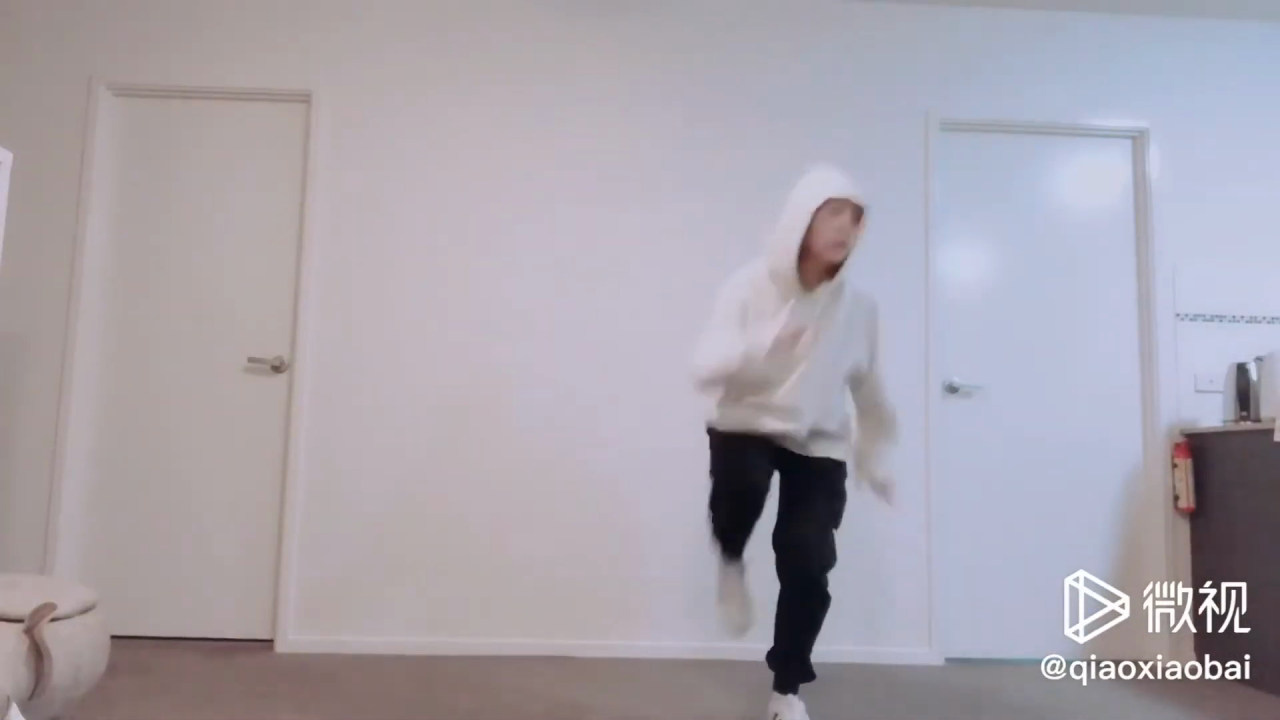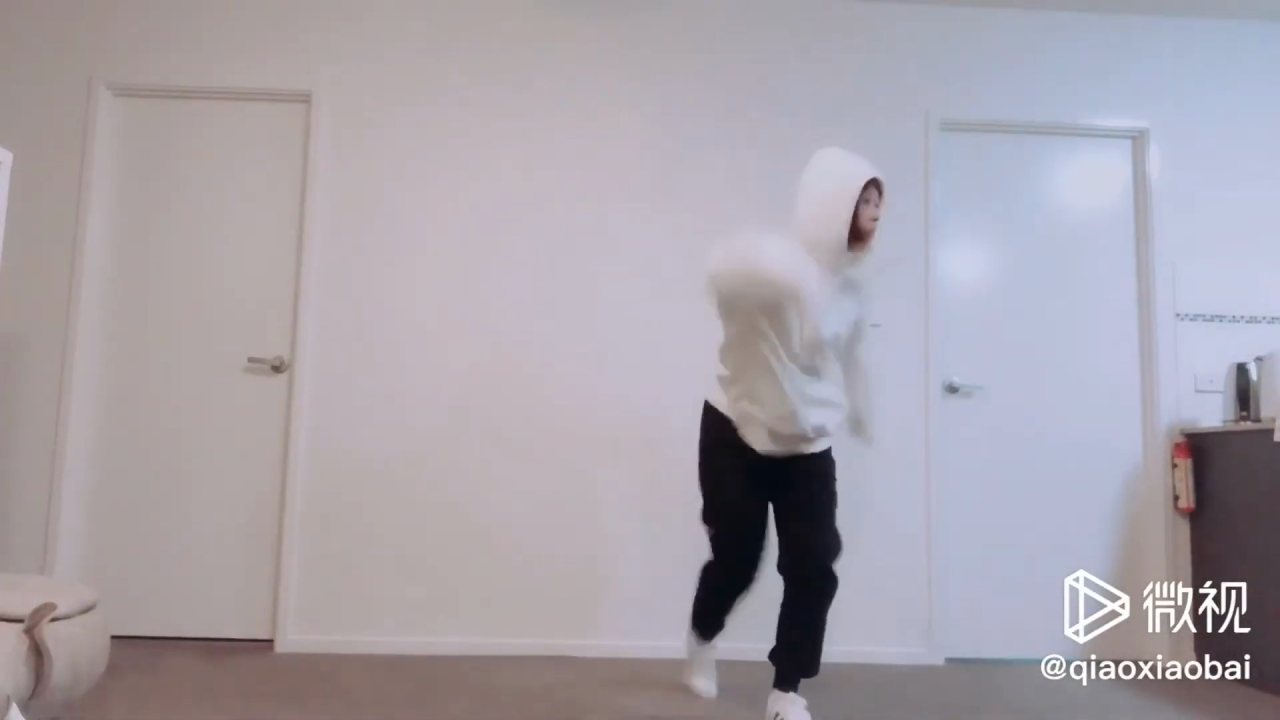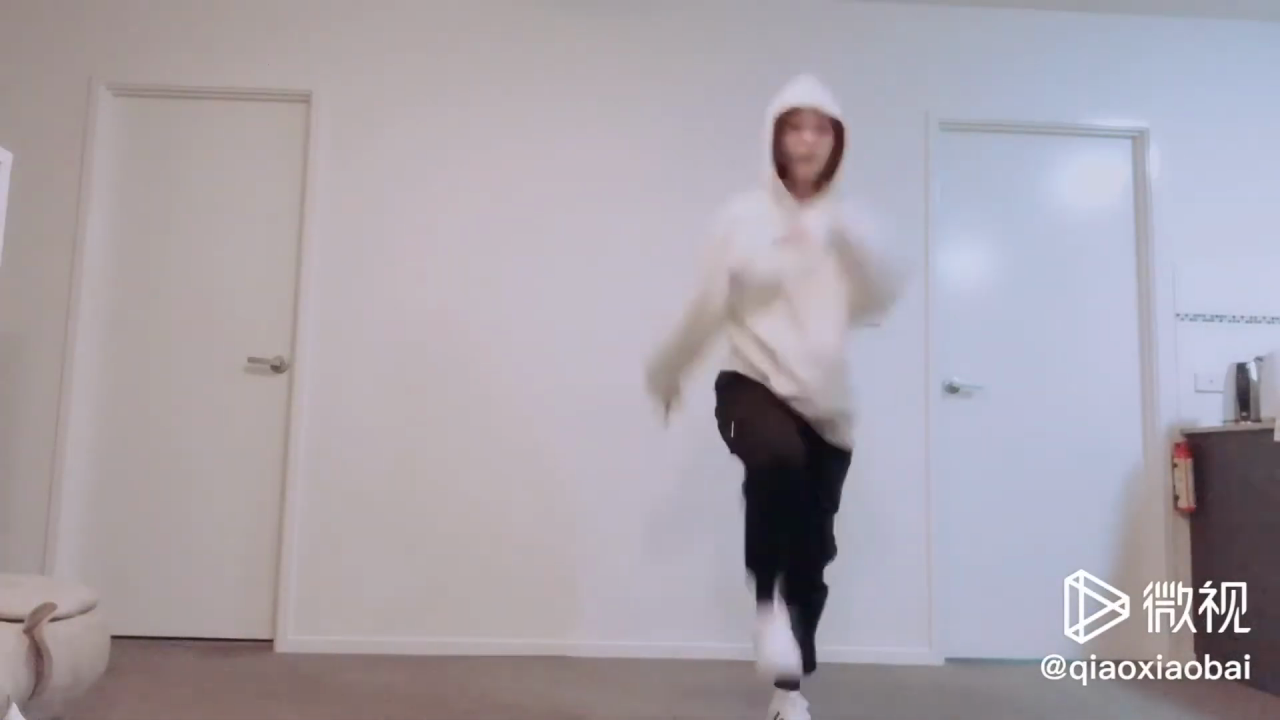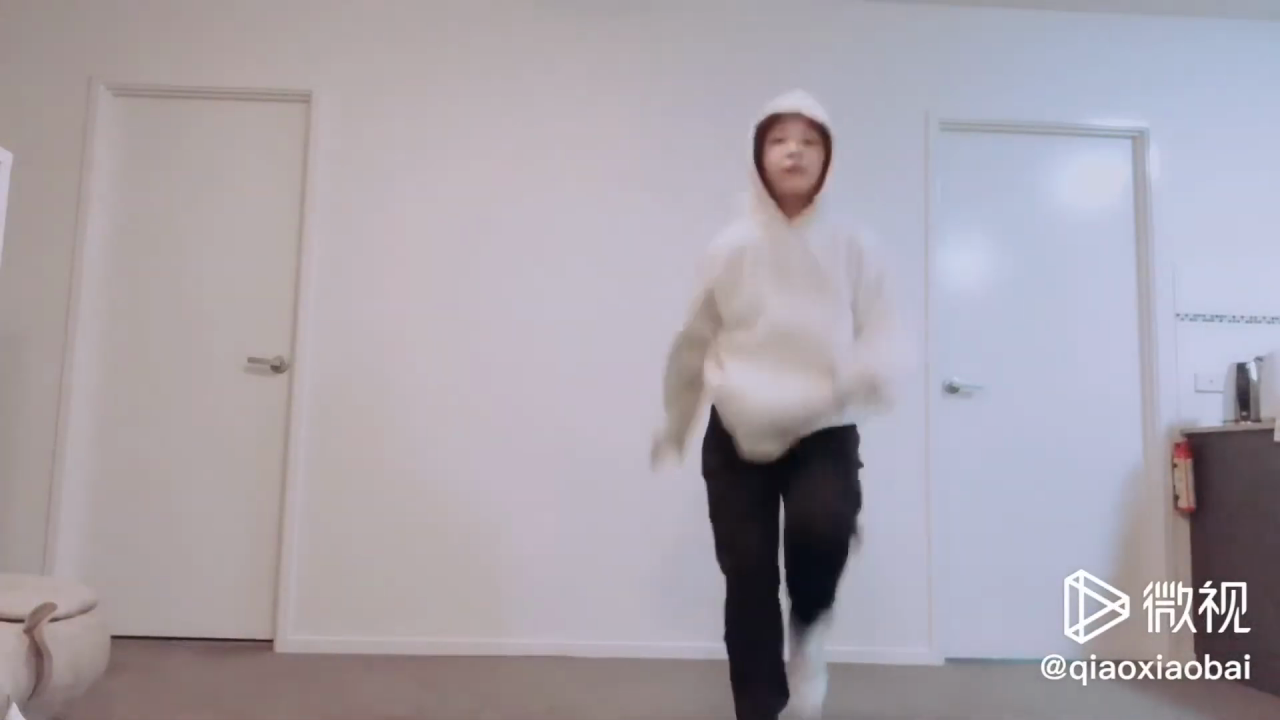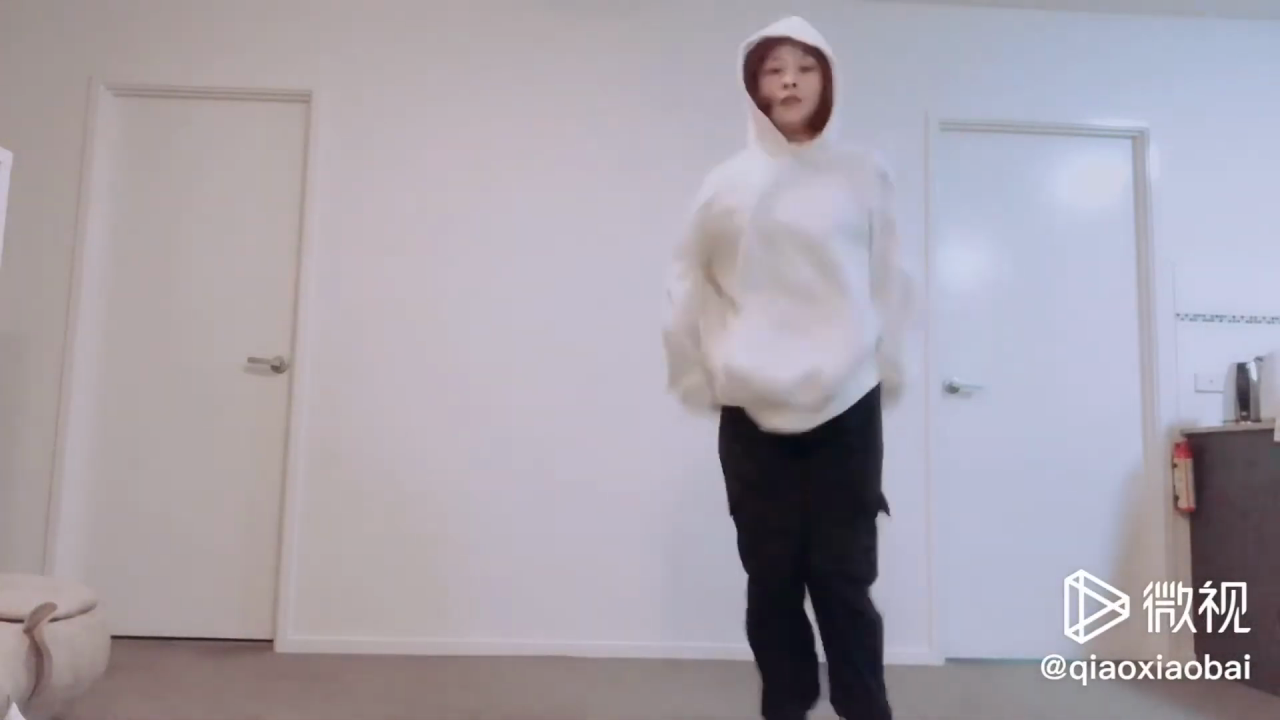
dt=0.3s
person 1, frame 1
left shoulder: (858, 307)
right shoulder: (748, 287)
left elbow: (867, 392)
right elbow: (708, 367)
left wrist: (874, 462)
right wrist: (749, 350)
left hip: (819, 446)
right hip: (748, 434)
left knee: (807, 567)
right knee: (739, 479)
right ankle: (731, 561)
person 1, frame 2
left shoulder: (849, 281)
right shoulder: (780, 259)
right elbow: (726, 268)
left wrist: (857, 410)
right wrist: (804, 279)
left hip: (806, 441)
right hip: (738, 428)
left knee: (814, 566)
right knee: (734, 557)
right ankle: (702, 640)
person 1, frame 3
left shoulder: (847, 222)
right shoulder: (744, 216)
left elbow: (882, 291)
right elbow: (708, 307)
left wrist: (841, 230)
right wrist: (663, 371)
left hip: (828, 413)
right hip: (754, 387)
left knee: (809, 557)
right knee: (777, 459)
right ankle: (768, 604)
person 1, frame 4
left shoulder: (852, 249)
right shoulder: (732, 246)
left elbow: (883, 345)
right elbow: (693, 343)
left wrist: (860, 371)
right wrist: (674, 424)
left hip: (822, 433)
right hip: (739, 435)
left knee: (827, 529)
right knee: (750, 579)
left ankle: (807, 634)
person 1, frame 5
left shoulder: (863, 176)
right shoulder: (729, 183)
left elbow: (887, 281)
right elbow: (692, 283)
left wrist: (888, 369)
right wrist: (692, 376)
left hip: (843, 402)
right hip: (752, 409)
left knee: (843, 578)
right knee: (772, 580)
